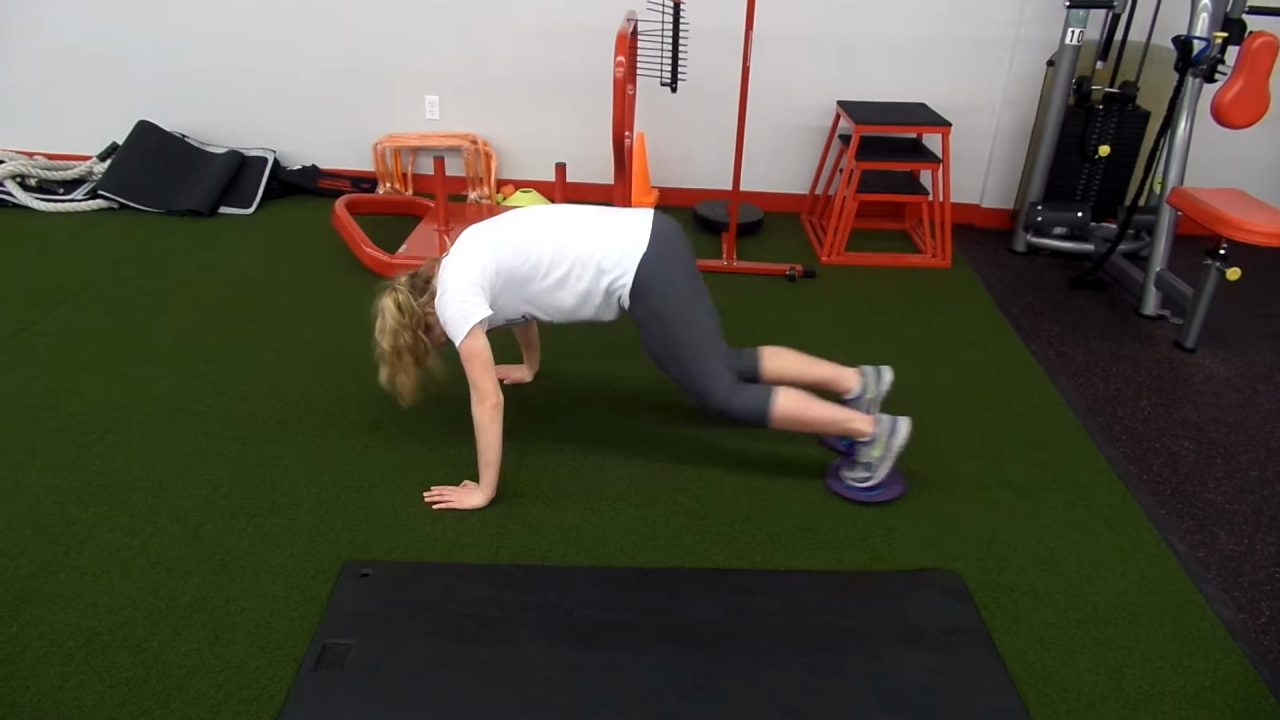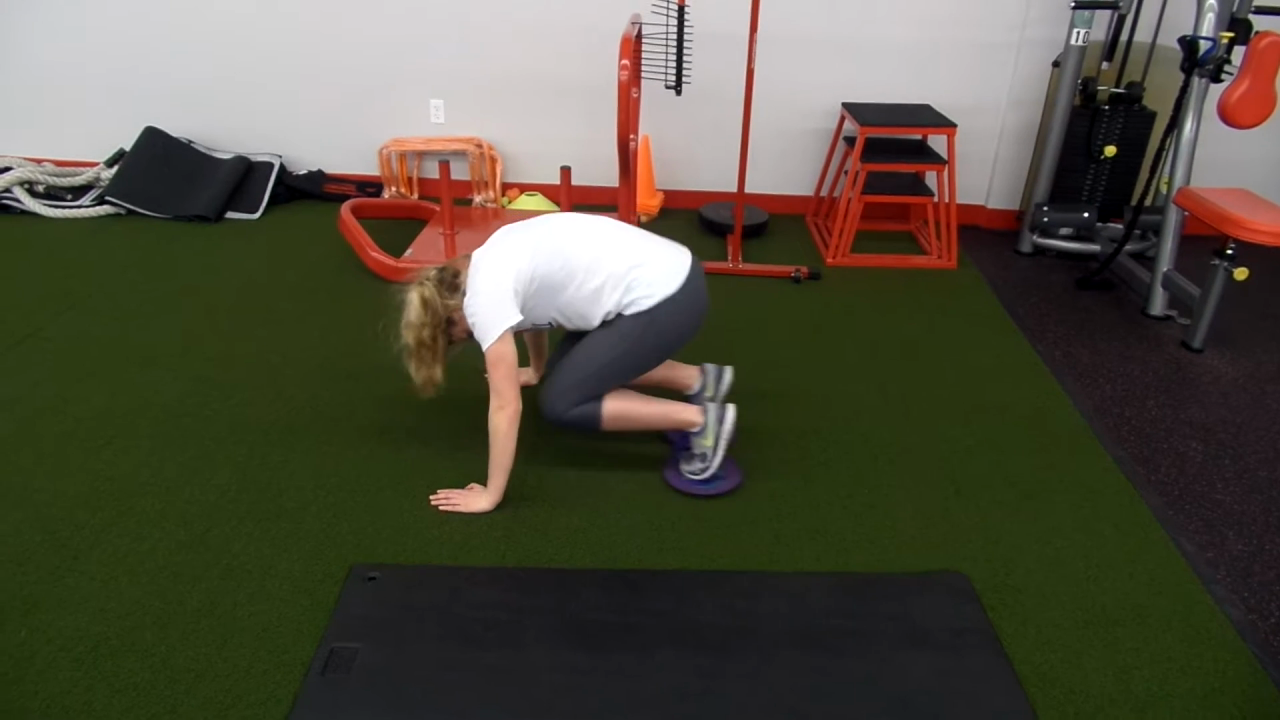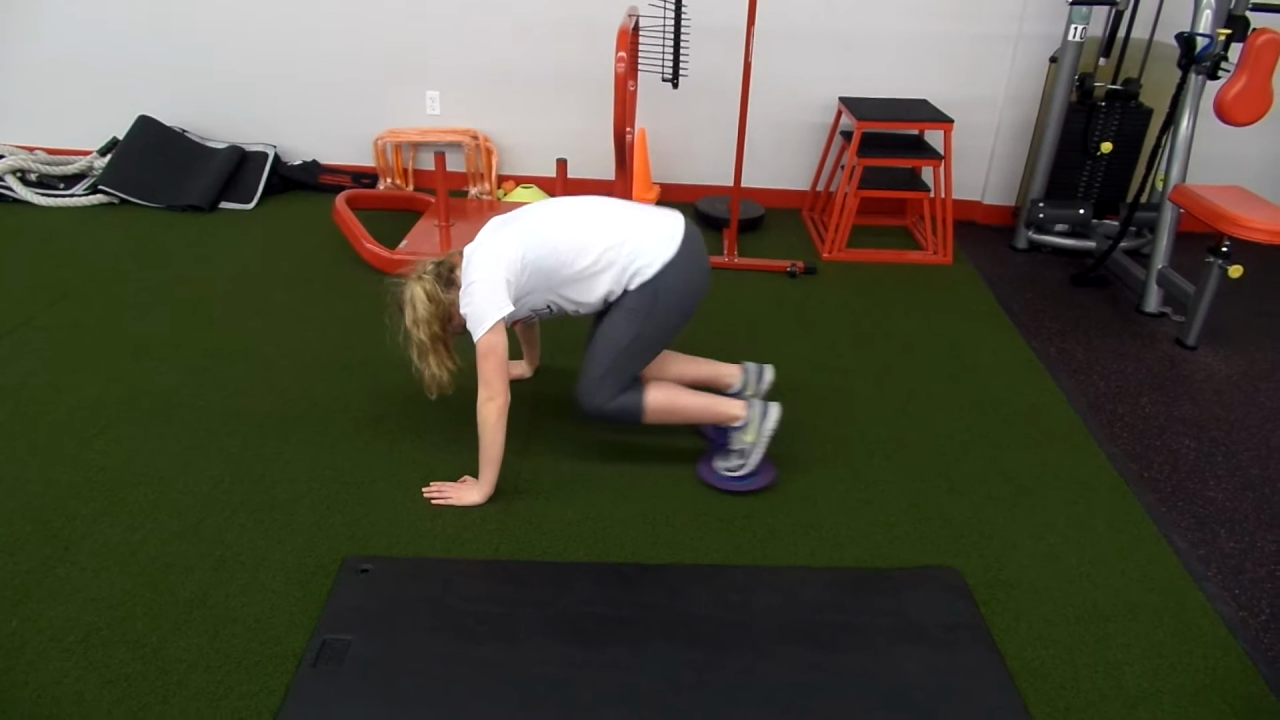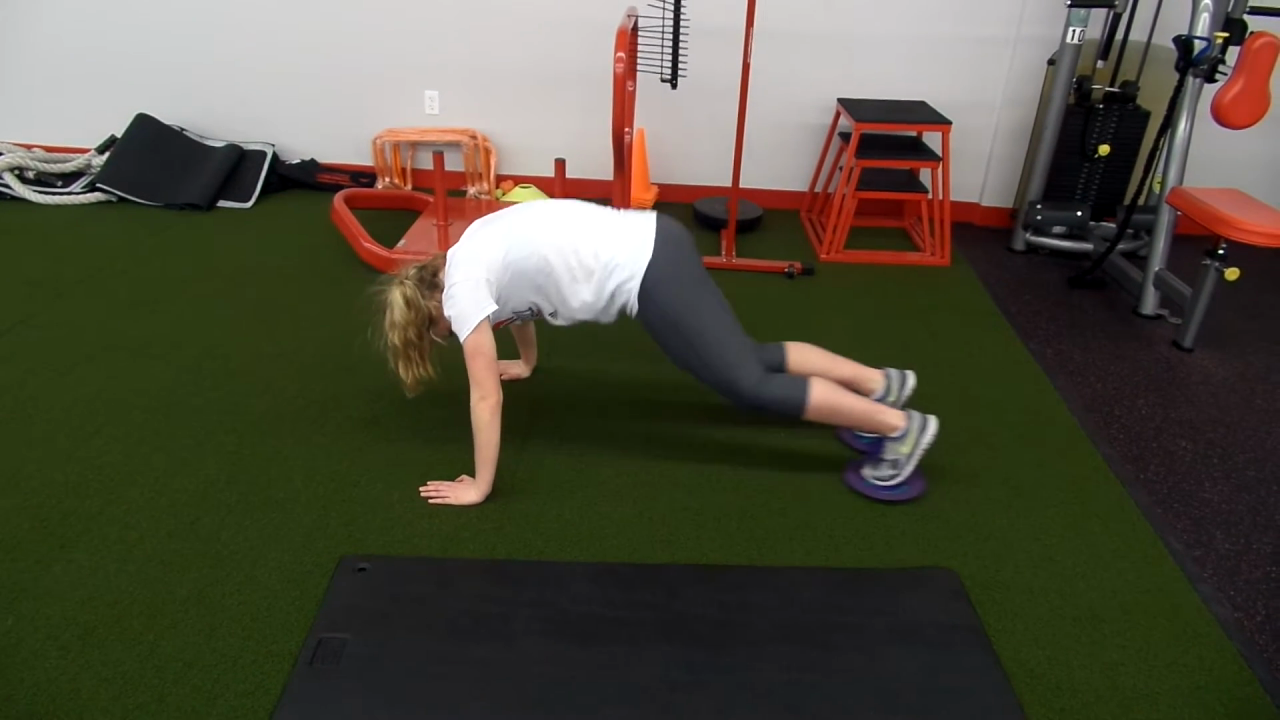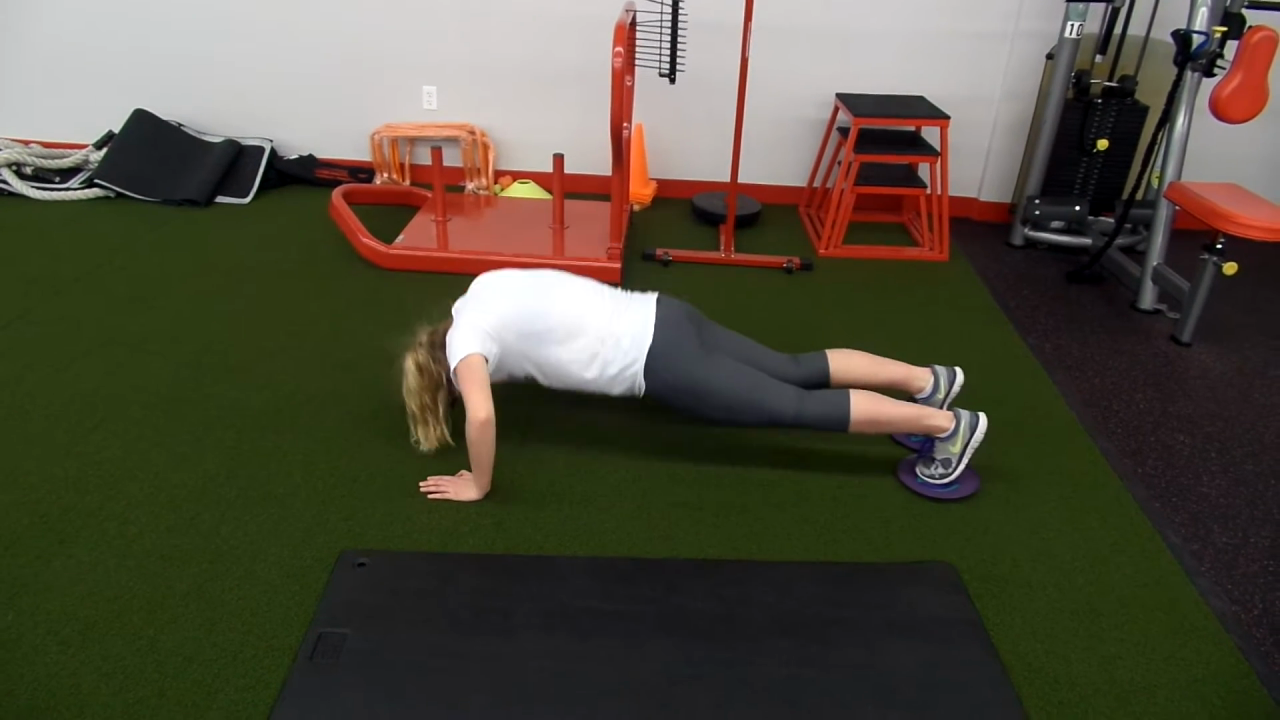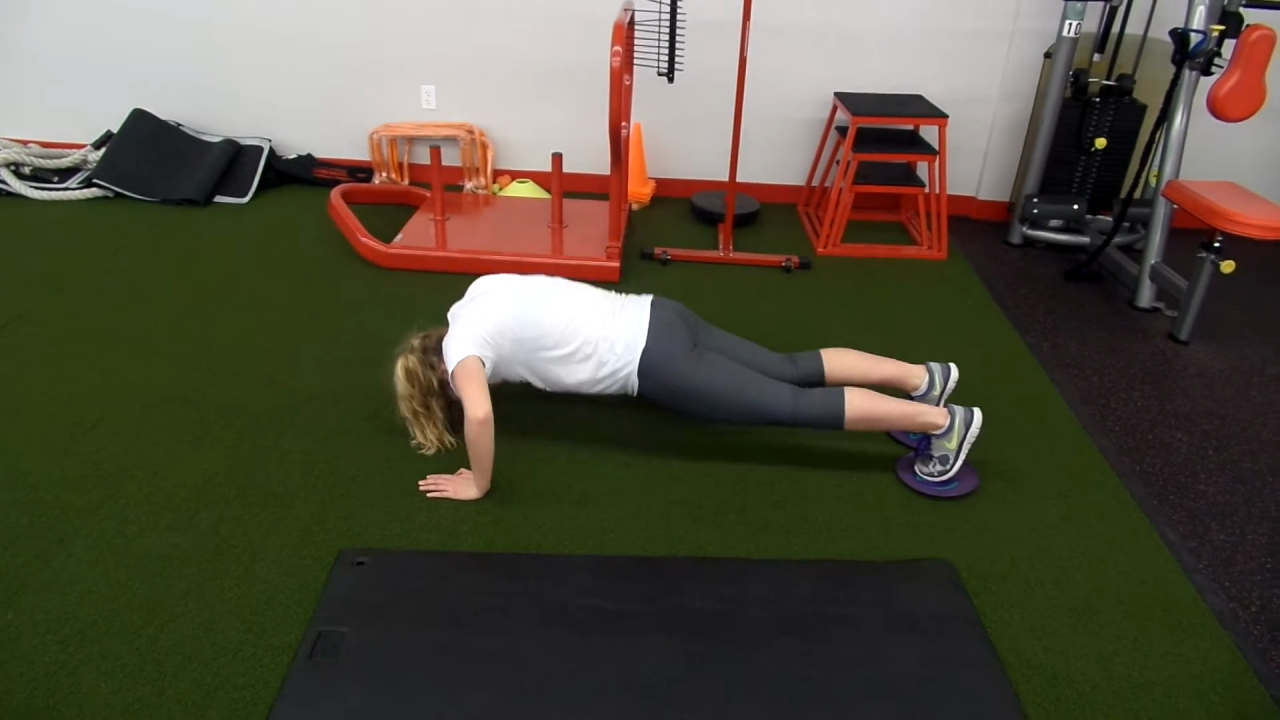
dt=0.4s
person 1, frame 1
left shoulder: (453, 295)
right shoulder: (469, 259)
left elbow: (486, 401)
left wrist: (484, 490)
right wrist: (529, 366)
left hip: (646, 268)
right hip: (648, 237)
left knee: (718, 394)
right knee: (724, 364)
left ankle: (870, 429)
right ankle: (857, 382)
person 1, frame 2
left shoulder: (483, 295)
right shoulder: (491, 257)
left elbow: (506, 405)
left wrist: (490, 495)
right wrist: (537, 370)
left hip: (665, 300)
right hip: (667, 274)
left knee: (560, 403)
right knee: (571, 370)
left ankle: (698, 418)
right ankle: (695, 380)
person 1, frame 3
left shoulder: (477, 290)
right shoulder: (478, 258)
left elbow: (494, 398)
left wrist: (481, 488)
right wrist: (530, 362)
left hip: (660, 266)
right hip: (664, 238)
left knee: (599, 398)
right knee: (615, 367)
left ankle: (742, 414)
right ankle: (738, 378)
person 1, frame 4
left shoulder: (461, 291)
right shoulder: (471, 249)
left elbow: (487, 398)
left wrist: (480, 488)
right wrist: (527, 361)
left hip: (643, 275)
right hip: (652, 243)
left knee: (747, 382)
right knee: (750, 357)
left ankle: (899, 424)
right ankle: (881, 382)
person 1, frame 5
left shoulder: (463, 340)
right shoulder: (483, 288)
left elbow: (481, 415)
left wrist: (477, 485)
left hip: (658, 362)
right hip: (660, 317)
left knee: (791, 405)
right knee: (794, 370)
left ankle: (946, 425)
right ankle: (929, 380)
person 1, frame 6
left shoulder: (461, 345)
right shoulder: (479, 293)
left elbow: (478, 416)
left wrist: (477, 484)
left hip: (654, 359)
right hip: (656, 317)
left knee: (788, 402)
right knee: (789, 369)
left ankle: (940, 423)
right ankle: (924, 378)
